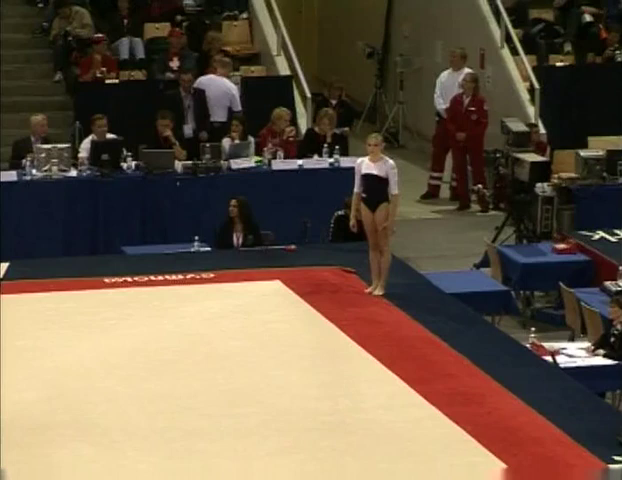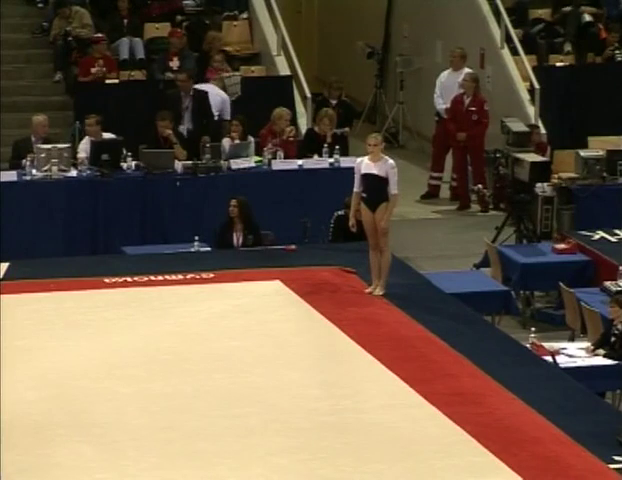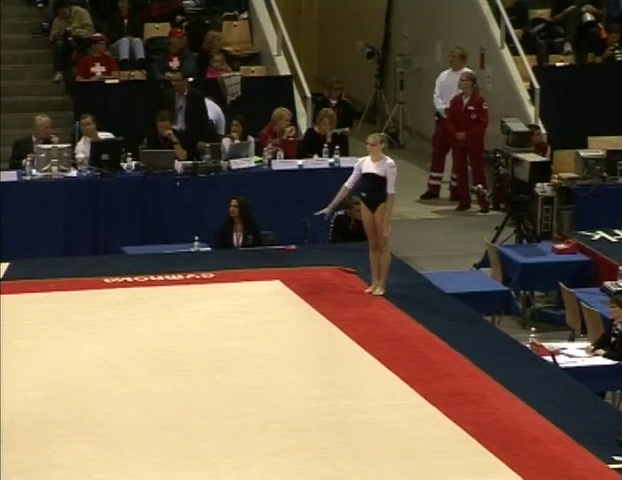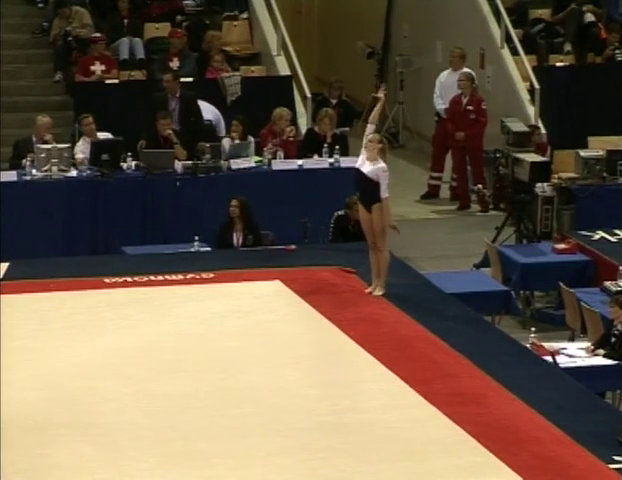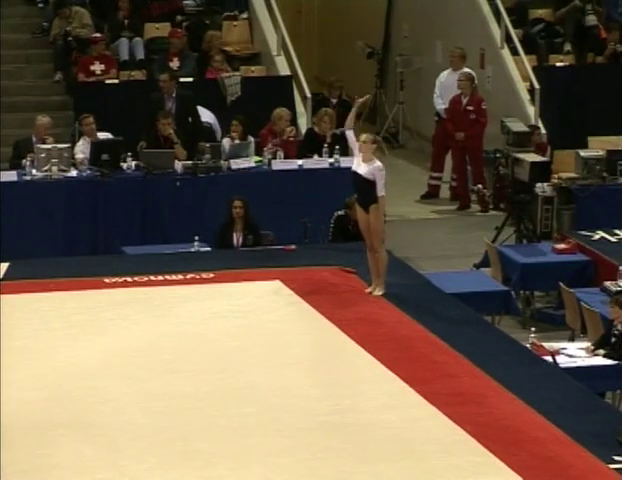
dt=0.4s
person 1, frame 1
left shoulder: (389, 165)
right shoulder: (360, 163)
left elbow: (394, 193)
right elbow: (357, 190)
left wrist: (391, 219)
right wrist: (353, 215)
left hip: (381, 206)
right hip: (366, 205)
left knee: (383, 246)
right knee: (372, 246)
left ankle: (382, 284)
right ankle: (374, 282)
person 1, frame 2
left shoulder: (389, 164)
right shoulder: (360, 163)
left elbow: (394, 193)
right elbow: (357, 190)
left wrist: (387, 218)
right wrist: (352, 215)
left hip: (382, 205)
right hip: (366, 205)
left knee: (383, 246)
right knee: (372, 246)
left ankle: (382, 284)
right ankle: (374, 282)
person 1, frame 3
left shoulder: (389, 164)
right shoulder: (362, 162)
left elbow: (391, 193)
right elbow: (348, 185)
left wrist: (386, 218)
right wrist: (331, 206)
left hip: (381, 205)
right hip: (366, 204)
left knee: (382, 245)
right knee: (373, 245)
left ankle: (381, 283)
right ankle: (374, 282)
person 1, frame 4
left shoulder: (381, 168)
right shoulder: (363, 155)
left elbow: (384, 195)
right elbow: (371, 124)
left wrist: (389, 219)
right wrist: (380, 102)
left hip: (376, 206)
right hip: (363, 204)
left knee: (380, 246)
right knee: (371, 245)
left ankle: (381, 284)
right ankle: (374, 282)
person 1, frame 5
left shoulder: (377, 167)
right shoulder: (357, 156)
left elbow: (381, 196)
right elbow: (348, 129)
left wrist: (381, 219)
right wrist: (356, 107)
left hip: (373, 207)
right hip: (360, 205)
left knee: (377, 246)
right knee: (369, 246)
left ankle: (380, 284)
right ankle: (374, 282)
person 2, frame 1
right shoulder: (444, 75)
right elbow: (437, 95)
right wrist: (444, 109)
right hip: (443, 117)
right knee: (437, 152)
left ankle: (456, 189)
right ankle: (433, 188)
person 2, frame 2
right shoulder: (444, 75)
right elbow: (437, 95)
right wrist: (444, 109)
right hip: (443, 117)
right knee: (438, 152)
left ankle: (456, 190)
right ankle: (433, 188)
person 2, frame 3
right shoulder: (443, 75)
right elbow: (436, 95)
right wrist: (443, 109)
right hip: (443, 117)
right knee: (437, 153)
right ankle: (433, 188)
person 2, frame 4
right shoulder: (443, 75)
right elbow: (436, 95)
right wrist: (443, 109)
right hip: (442, 117)
right knee: (437, 153)
right ankle: (433, 188)
person 2, frame 5
left shoulder: (469, 75)
right shoulder: (443, 75)
right elbow: (436, 95)
right wrist: (443, 109)
right hip: (442, 117)
right knee: (437, 153)
right ankle: (433, 188)
person 3, frame 1
left shoulder: (480, 101)
right shoulder: (456, 99)
left elbow: (483, 123)
right elbow: (449, 120)
left wrist: (467, 135)
right wrist: (455, 133)
left hip: (474, 142)
right hip: (457, 141)
left knee: (478, 170)
right knee: (460, 171)
left ankle: (483, 202)
right ankle: (464, 201)
person 3, frame 2
left shoulder: (481, 101)
right shoulder: (457, 99)
left elbow: (484, 124)
right elbow: (450, 119)
left wrist: (468, 135)
right wrist: (455, 133)
left hip: (475, 142)
right hip: (457, 141)
left knee: (478, 170)
right knee: (460, 171)
left ankle: (483, 202)
right ankle: (464, 201)
person 3, frame 3
left shoulder: (479, 101)
right shoulder: (456, 100)
left elbow: (483, 123)
right elbow: (450, 120)
left wrist: (467, 134)
right wrist: (454, 133)
left hip: (474, 142)
right hip: (457, 141)
left knee: (478, 170)
right knee: (460, 170)
left ankle: (483, 202)
right ankle: (464, 201)
person 3, frame 4
left shoulder: (478, 101)
right shoulder: (454, 100)
left elbow: (482, 123)
right elbow: (449, 120)
left wrist: (466, 134)
right wrist: (454, 133)
left hip: (473, 142)
right hip: (456, 141)
left knee: (477, 170)
right knee: (459, 171)
left ankle: (483, 202)
right ankle: (464, 201)
person 3, frame 5
left shoulder: (478, 101)
right shoulder: (454, 100)
left elbow: (482, 123)
right elbow: (448, 120)
left wrist: (466, 134)
right wrist: (454, 133)
left hip: (473, 142)
right hip: (456, 142)
left knee: (477, 170)
right knee: (459, 170)
left ankle: (483, 202)
right ankle: (464, 201)
